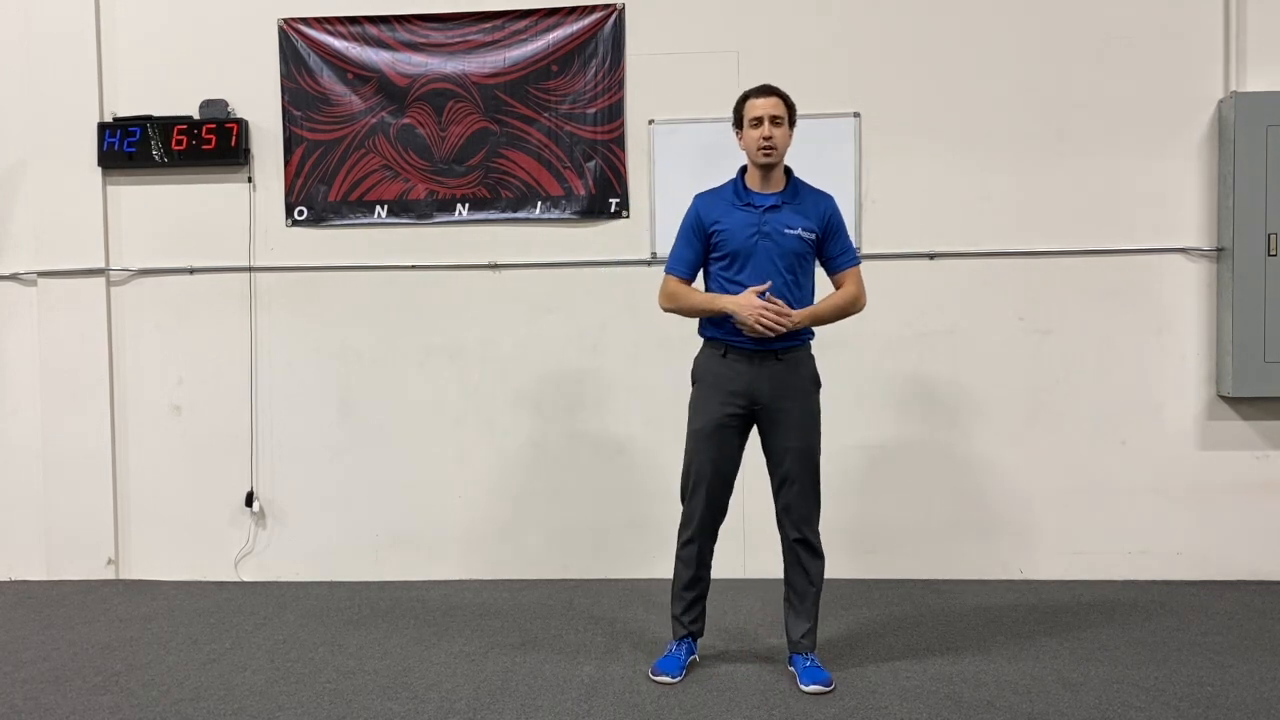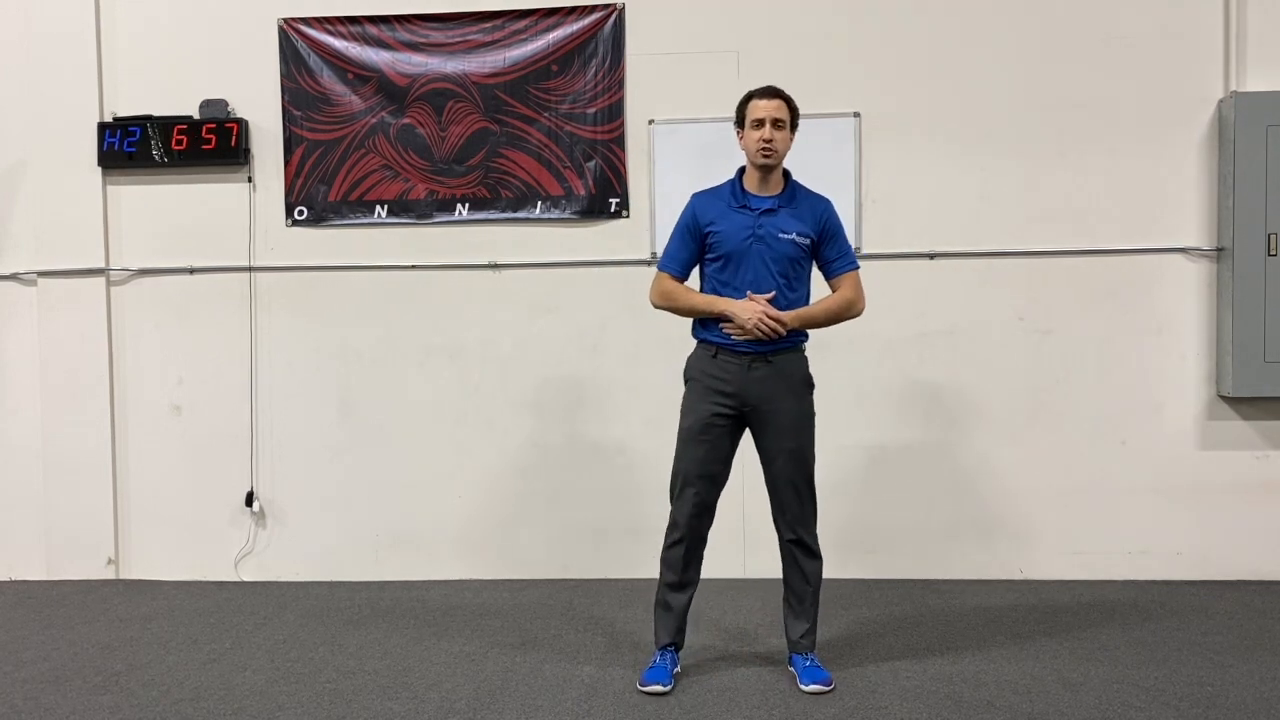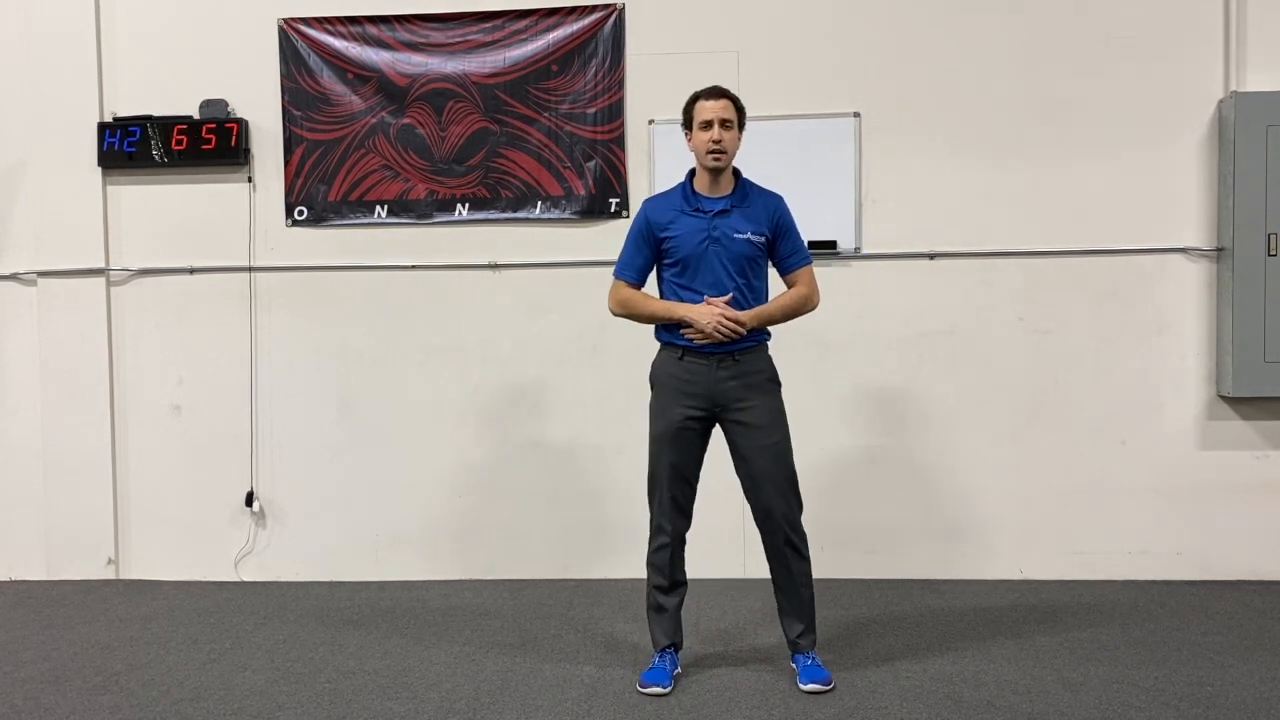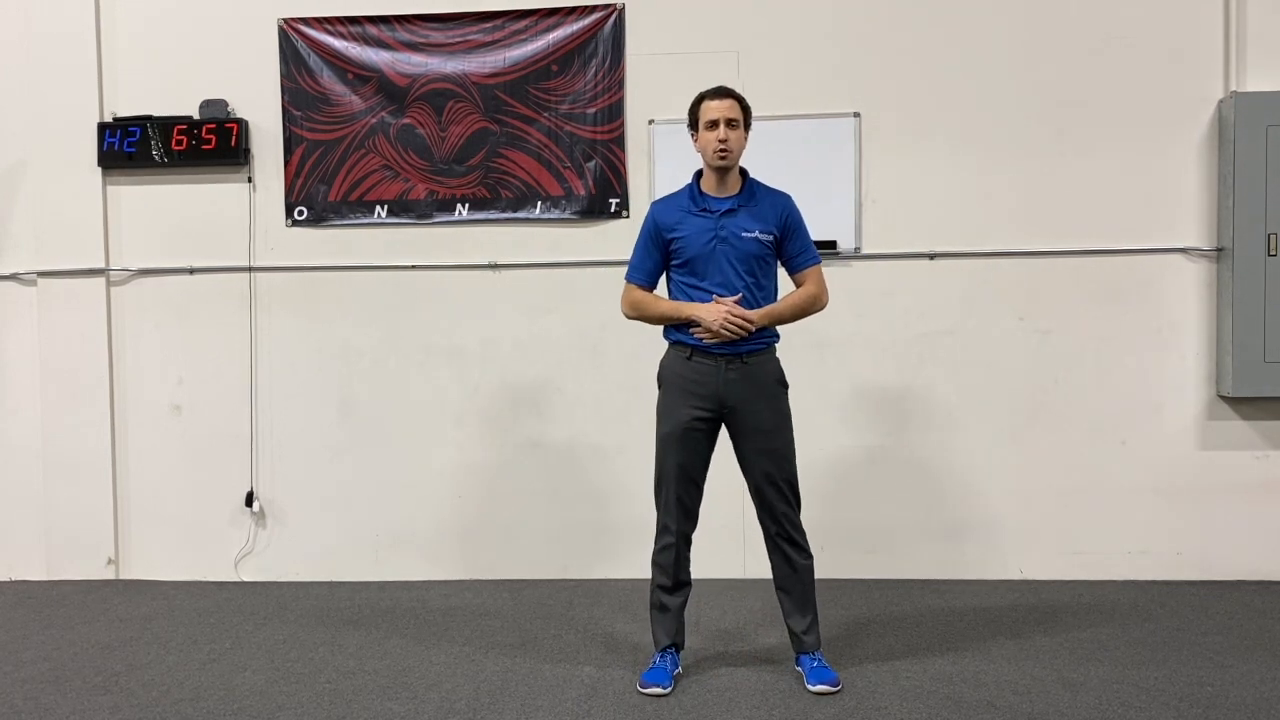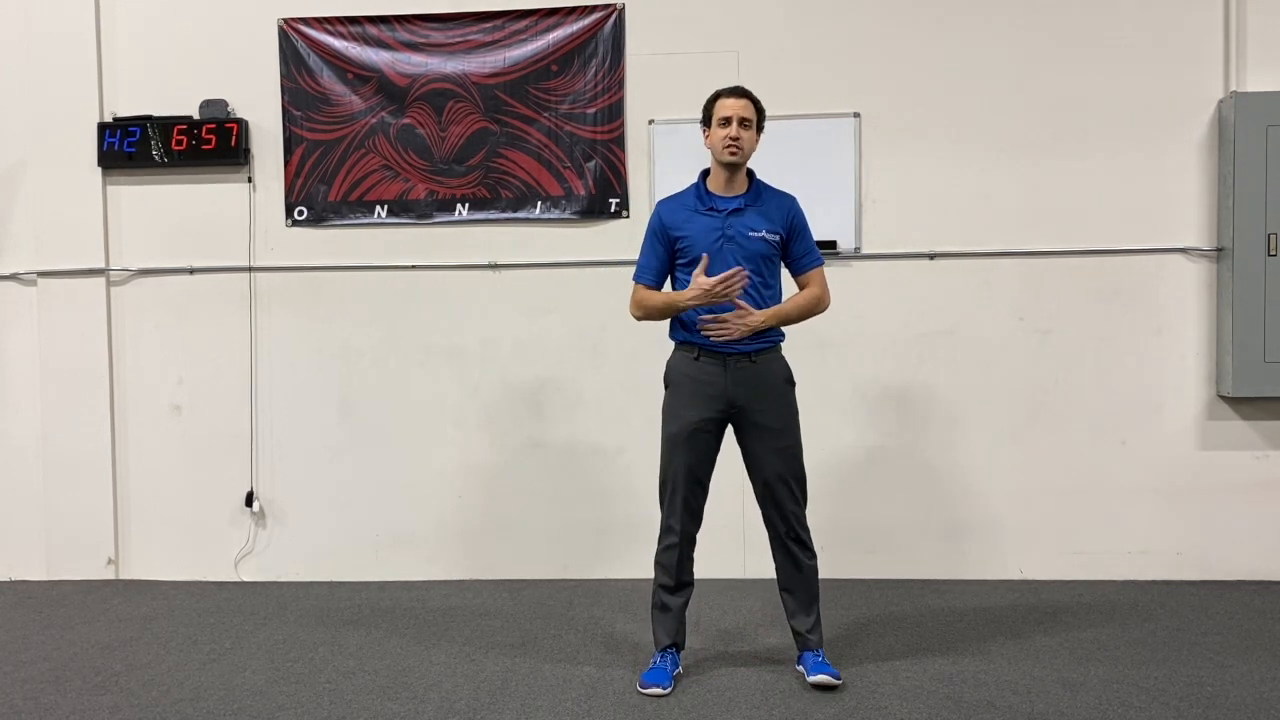
dt=0.4s
person 1, frame 1
left shoulder: (818, 207)
right shoulder: (708, 206)
left elbow: (853, 293)
right elbow: (670, 294)
left wrist: (796, 316)
right wrist: (734, 304)
left hip: (791, 372)
right hip: (721, 370)
left knee: (799, 518)
right knee: (700, 511)
left ankle: (801, 648)
right ankle: (685, 636)
person 1, frame 2
left shoulder: (816, 211)
right shoulder: (704, 207)
left elbow: (851, 298)
right elbow: (662, 291)
left wrist: (785, 318)
right wrist: (731, 306)
left hip: (784, 374)
right hip: (713, 371)
left knee: (796, 518)
right knee: (688, 515)
left ankle: (802, 648)
right ankle: (667, 647)
person 1, frame 3
left shoulder: (768, 208)
right shoulder: (657, 211)
left elbow: (806, 292)
right elbow: (620, 298)
left wrist: (745, 317)
right wrist: (690, 311)
left hip: (750, 372)
right hip: (679, 374)
left knee: (781, 513)
right knee: (669, 518)
left ankle: (803, 647)
right ankle: (666, 649)
person 1, frame 4
left shoulder: (777, 207)
right shoulder: (665, 213)
left elbow: (814, 292)
right elbow: (633, 301)
left wrist: (754, 316)
right wrist: (698, 309)
left hip: (756, 372)
right hip: (687, 373)
left knee: (781, 516)
right knee: (674, 518)
left ankle: (807, 647)
right ankle: (667, 648)
person 1, frame 5
left shoulder: (783, 209)
right shoulder: (671, 212)
left elbow: (817, 293)
right elbow: (641, 303)
left wrist: (761, 317)
right wrist: (690, 295)
left hip: (764, 372)
right hip: (694, 372)
left knee: (787, 514)
right knee: (679, 518)
left ankle: (809, 644)
right ankle: (667, 649)
